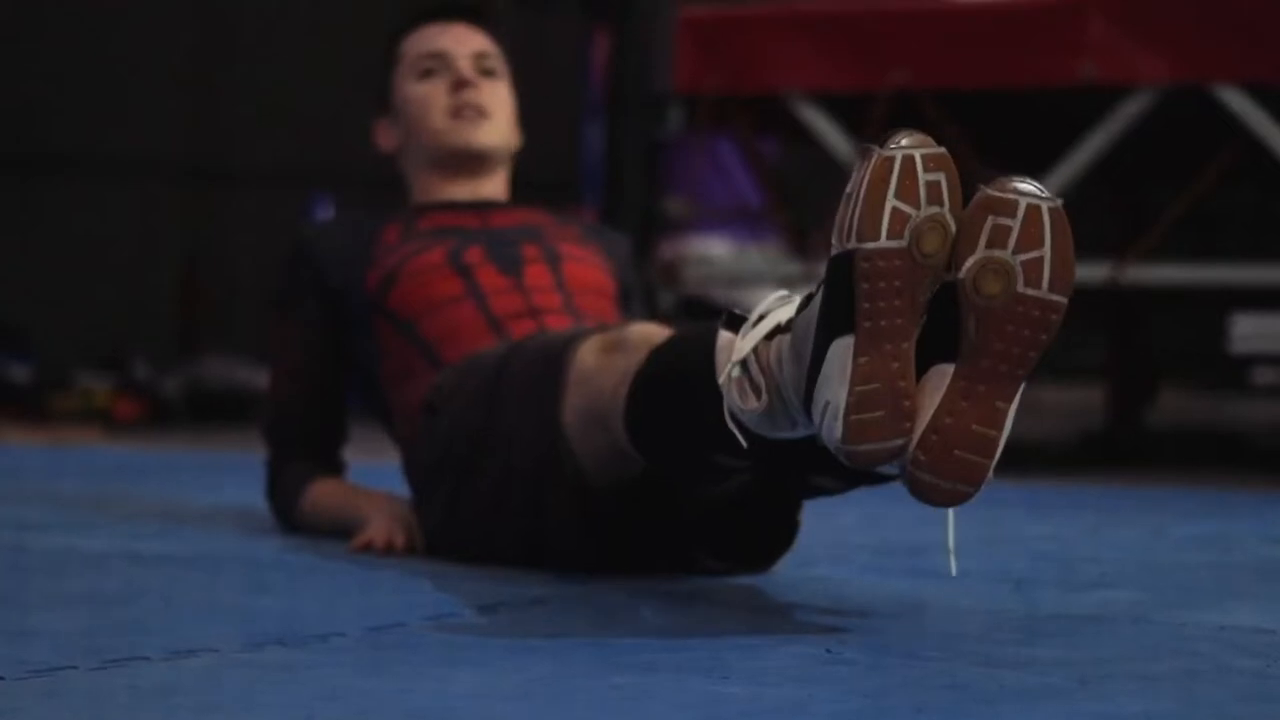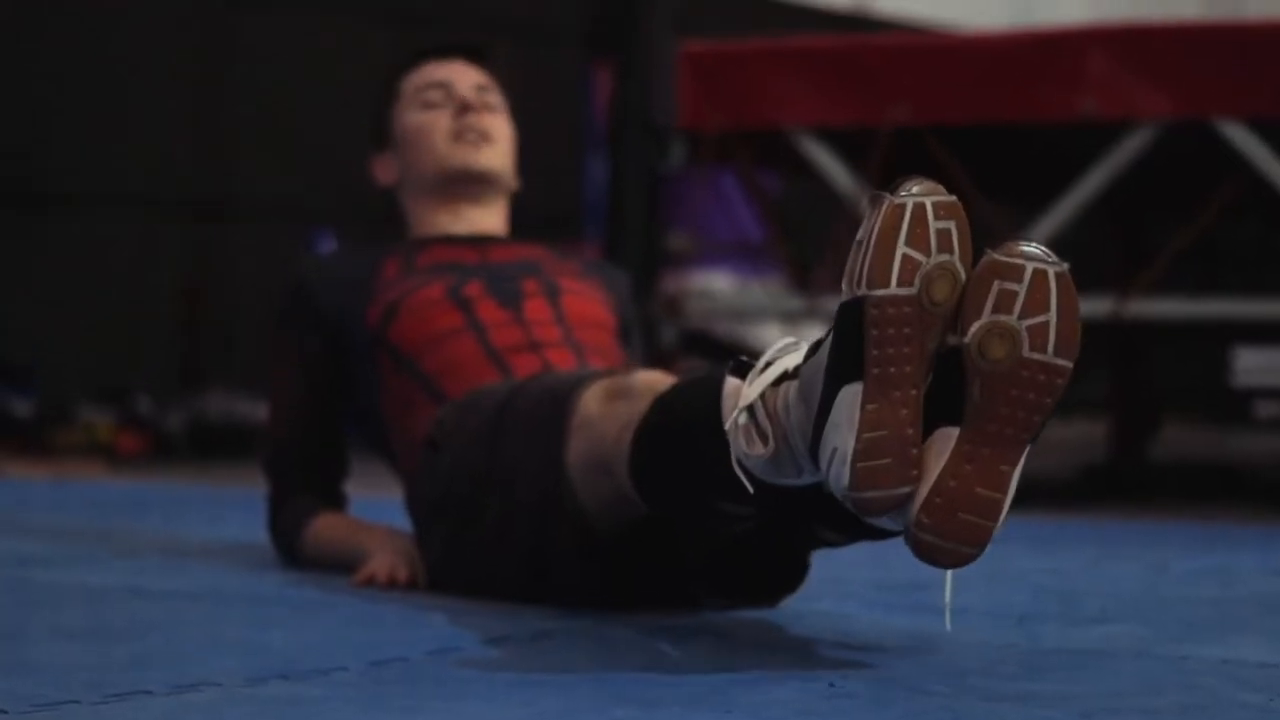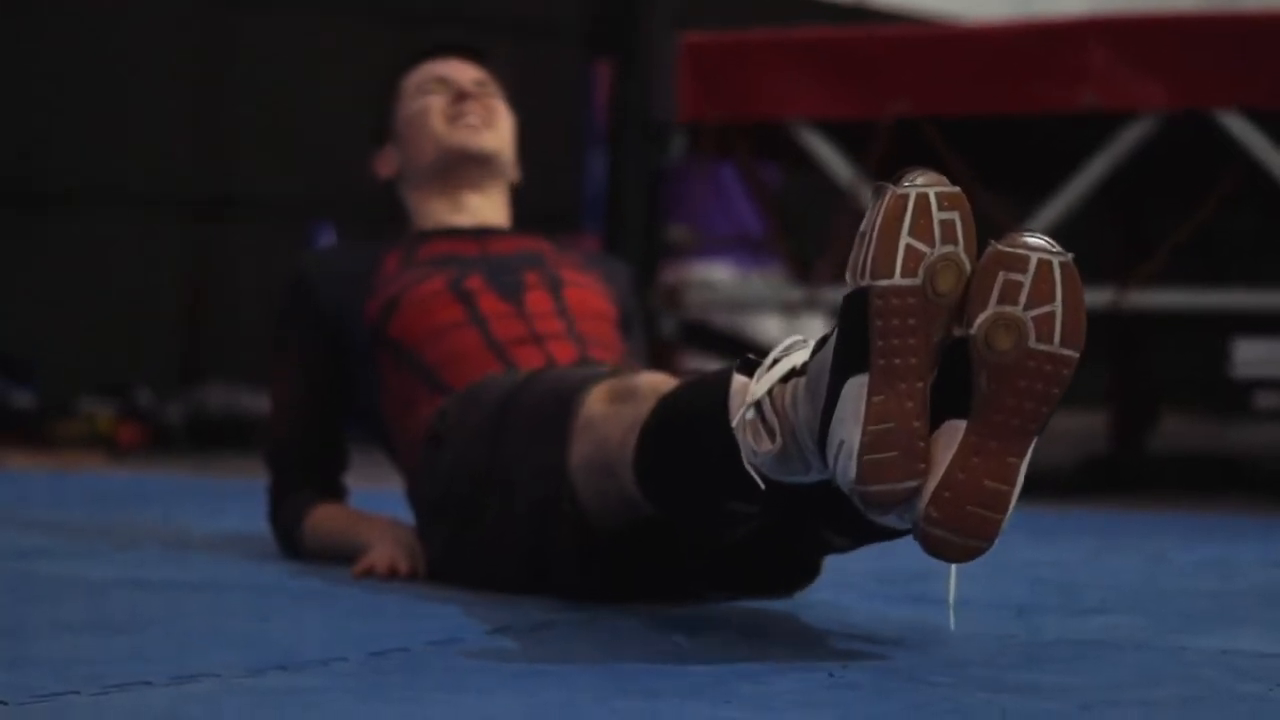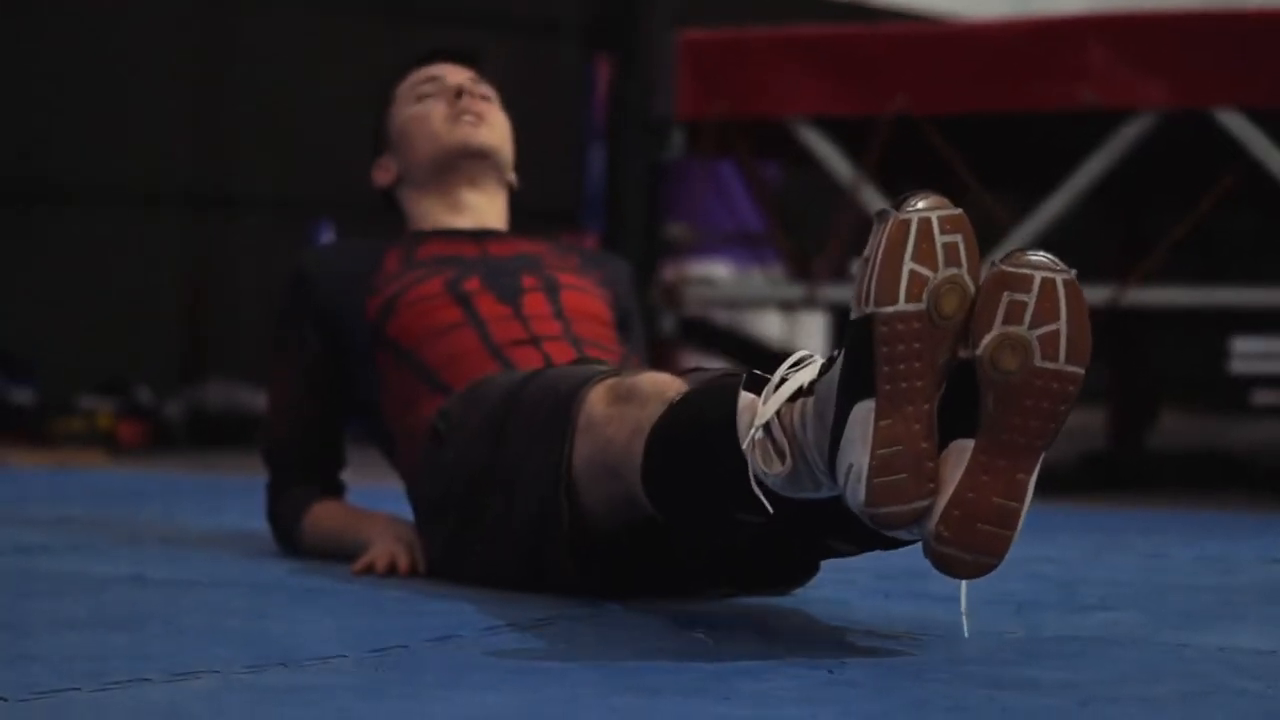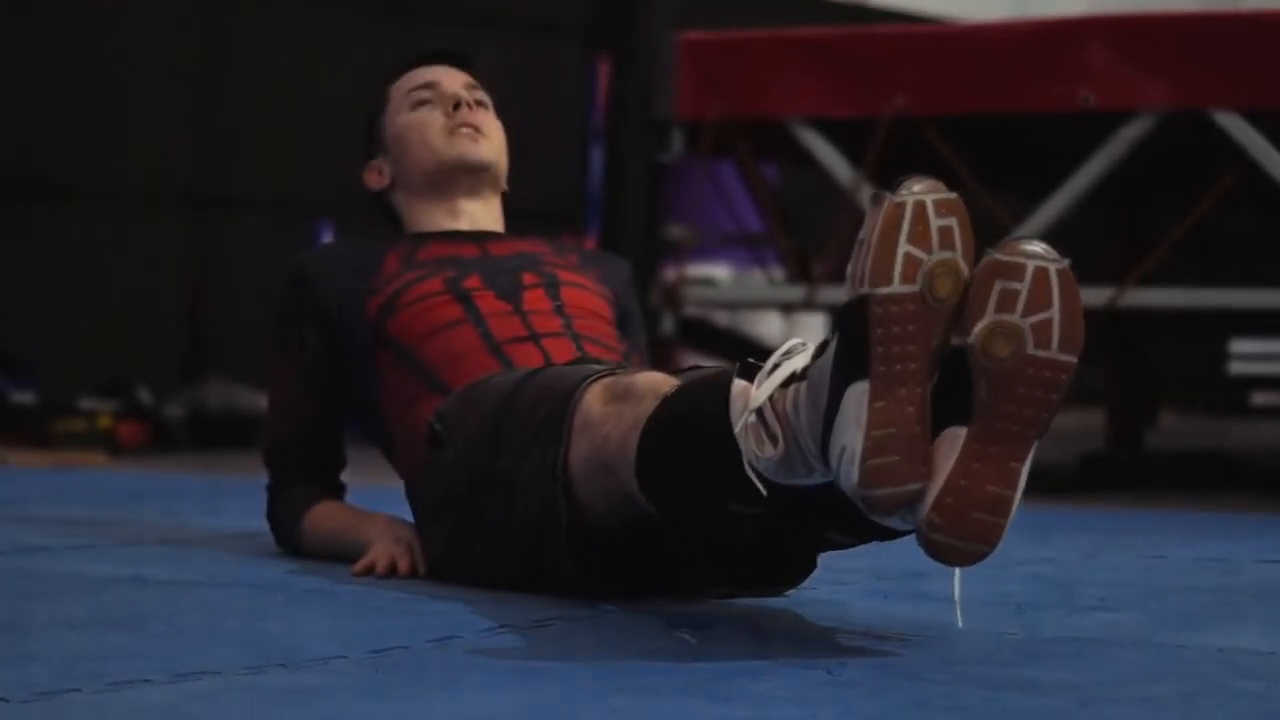
dt=1s
person 1, frame 1
left shoulder: (598, 247)
right shoulder: (342, 255)
left elbow: (659, 380)
right elbow: (294, 470)
right wrist: (376, 508)
left hip: (651, 492)
right hip: (486, 449)
right knee: (631, 354)
left ankle: (924, 411)
right ankle: (827, 373)
person 1, frame 2
left shoulder: (597, 282)
right shoulder: (341, 286)
right elbow: (295, 501)
right wrist: (379, 541)
left hip: (653, 532)
right hip: (488, 480)
left knee: (767, 421)
right knee: (633, 401)
left ankle: (924, 458)
right ankle: (832, 423)
person 1, frame 3
left shoulder: (598, 274)
right shoulder: (341, 280)
right elbow: (295, 495)
right wrist: (376, 531)
left hip: (645, 526)
right knee: (635, 404)
left ankle: (926, 467)
right ankle: (840, 421)
person 1, frame 4
left shoulder: (598, 271)
right shoulder: (341, 277)
right elbow: (294, 492)
right wrist: (374, 530)
left hip: (645, 525)
right hip: (492, 465)
left knee: (794, 415)
right knee: (641, 404)
left ankle: (944, 466)
right ankle: (853, 436)
person 1, frame 5
left shoulder: (598, 271)
right shoulder: (340, 278)
right elbow: (295, 492)
right wrist: (374, 530)
left hip: (645, 523)
right knee: (633, 402)
left ankle: (932, 457)
right ankle: (848, 422)
